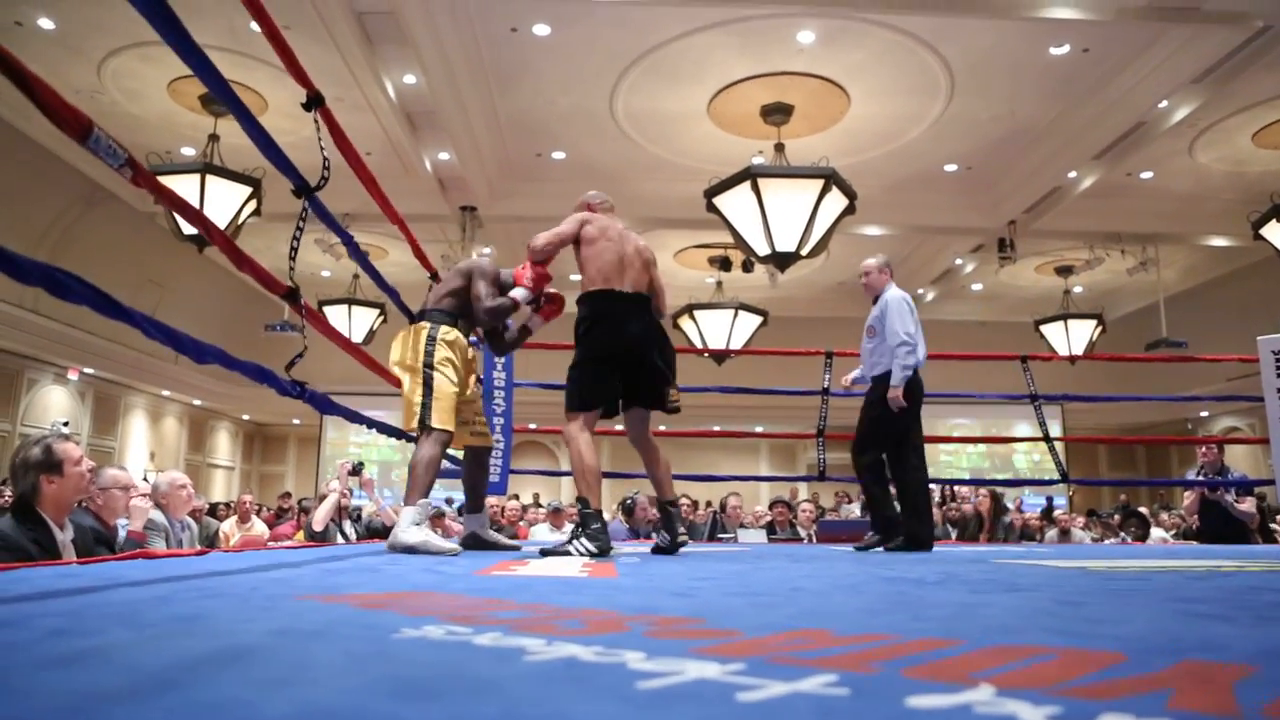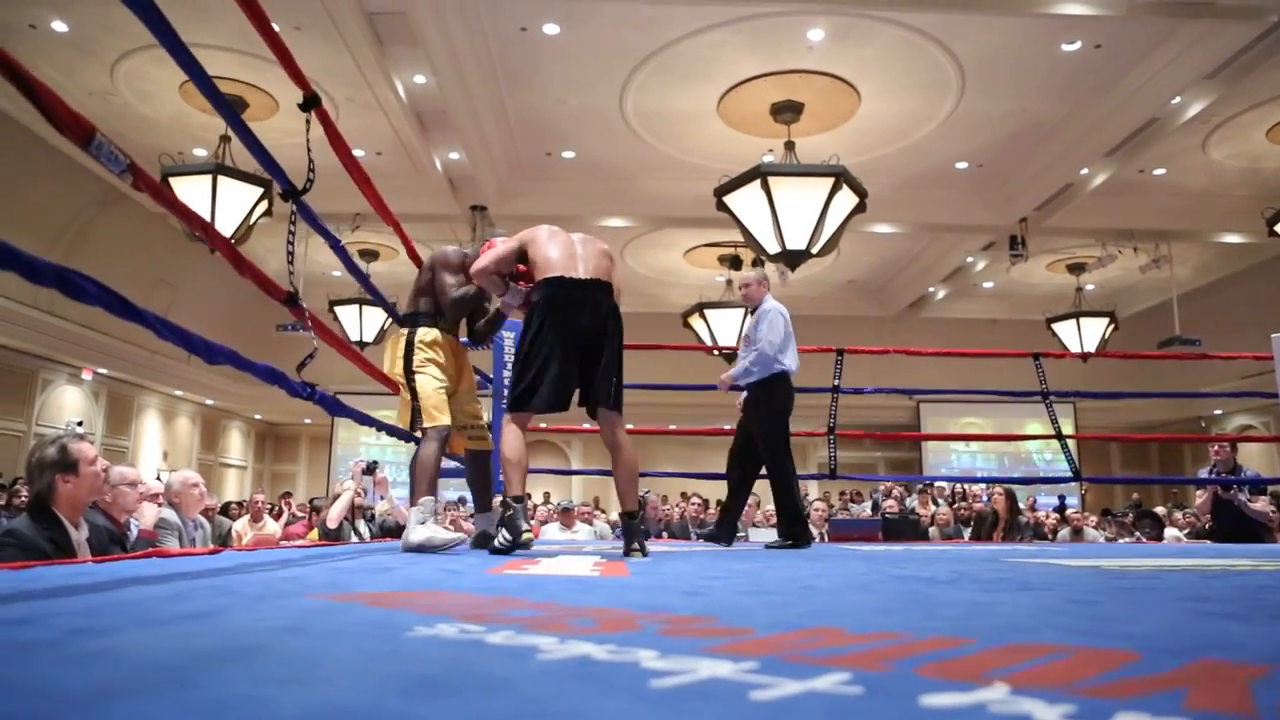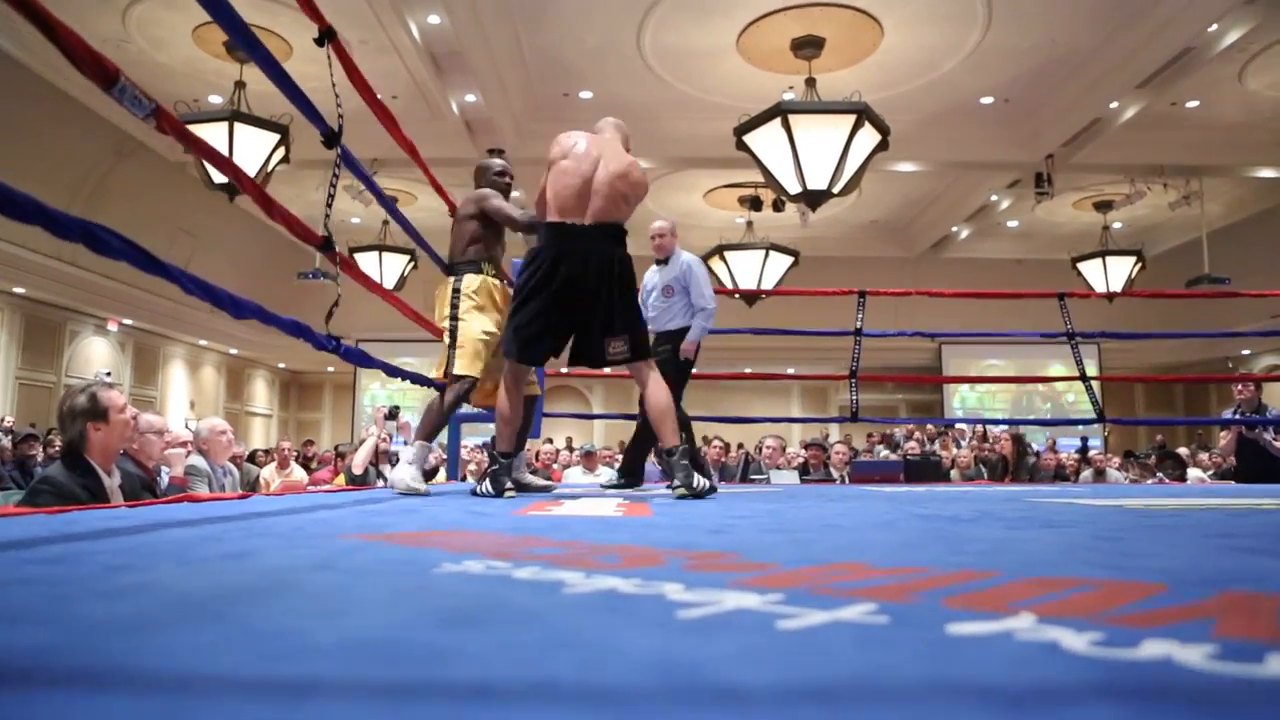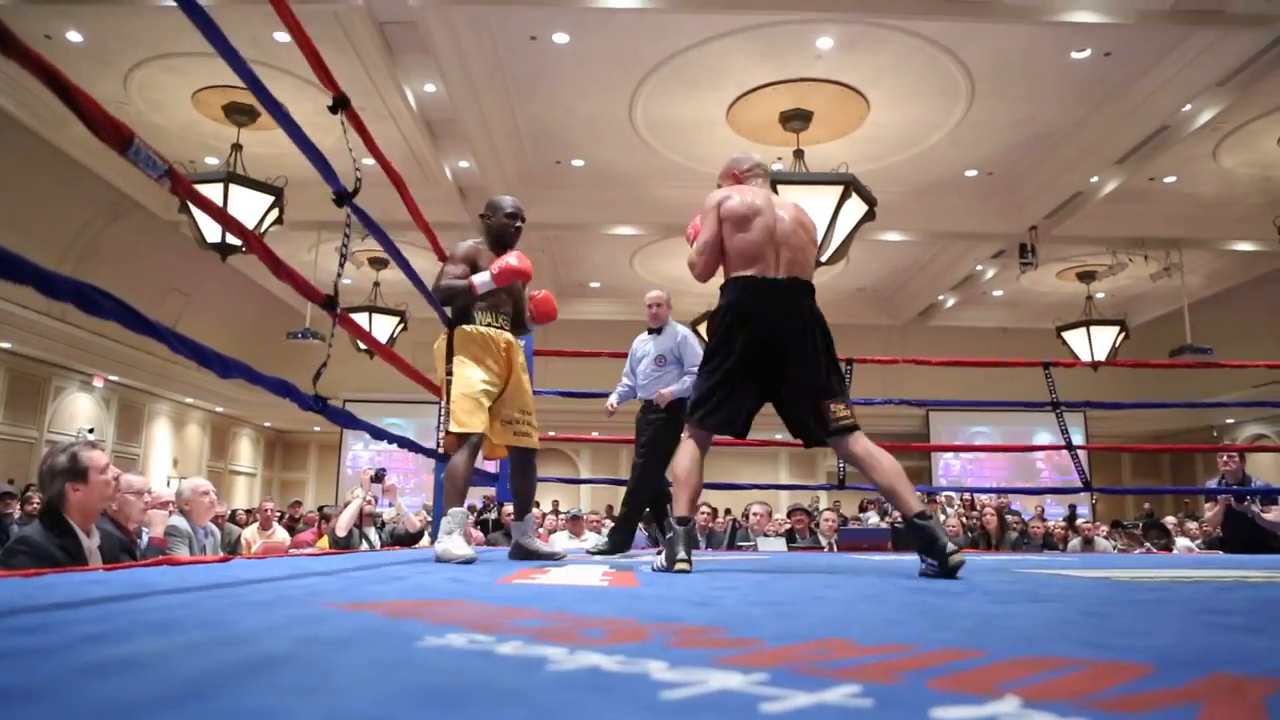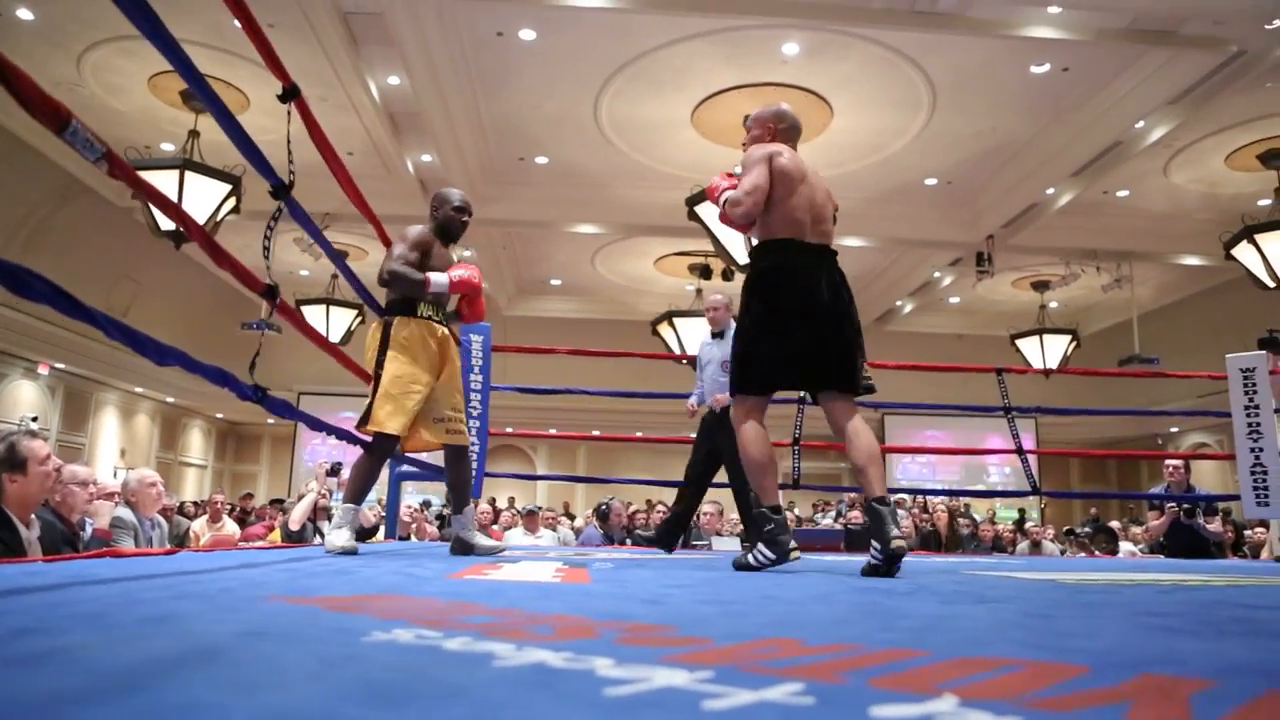
dt=0.7s
person 1, frame 1
left shoulder: (586, 221)
right shoulder: (641, 246)
left elbow: (540, 248)
right elbow: (659, 308)
left hip: (606, 323)
right hip: (644, 327)
left knee: (577, 427)
right knee: (639, 433)
left ankle: (593, 529)
right ankle: (672, 524)
person 1, frame 2
left shoulder: (534, 234)
right shoulder: (600, 248)
left elbow: (480, 269)
left wrist: (512, 296)
left hip: (554, 307)
right hip: (601, 309)
left knee: (515, 419)
right knee: (613, 430)
left ankle: (516, 519)
right ankle: (633, 533)
person 1, frame 3
left shoulder: (567, 142)
right shoulder: (637, 174)
left elbow: (541, 209)
left hip: (554, 253)
right hip: (606, 258)
left knee: (515, 369)
right knee: (645, 370)
left ankle: (501, 473)
right ankle: (679, 469)
person 1, frame 4
left shoulder: (723, 199)
right shoulder: (801, 216)
left elbow: (699, 268)
left wrist: (701, 242)
left hip: (749, 316)
right hip: (801, 319)
left knee: (697, 436)
right knee: (849, 441)
left ankle: (677, 542)
right ankle: (931, 535)
person 1, frame 5
left shoulder: (763, 154)
right shoulder: (818, 183)
left elbow: (744, 214)
left wrist: (723, 193)
left hip: (779, 279)
right hip: (827, 282)
left knee: (747, 410)
right knee: (842, 409)
left ankle: (774, 530)
right ankle: (883, 523)
person 2, frame 1
left shoulder: (492, 286)
right shoulder: (486, 268)
left elbow: (501, 347)
right elbow: (487, 313)
left wrist: (537, 319)
right wrist: (524, 292)
left hip: (450, 345)
right hip: (436, 341)
left knee: (479, 441)
right knee: (437, 433)
left ankle: (476, 529)
right ankle: (409, 527)
person 2, frame 2
left shoulder: (475, 280)
right shoulder: (451, 257)
left elbow: (478, 336)
right elbow: (450, 305)
left wrist: (506, 306)
left hip: (451, 353)
right hip: (421, 344)
left knee: (477, 440)
right knee: (438, 429)
left ankle: (487, 526)
right ankle: (420, 524)
person 2, frame 3
left shoulder: (493, 223)
right shoulder: (483, 197)
right elbow: (524, 222)
left hip: (496, 298)
right hip: (470, 294)
left knee: (526, 390)
right knee: (462, 380)
left ankle: (515, 470)
right ankle: (413, 463)
person 2, frame 4
left shoulder: (516, 267)
right shoulder: (467, 251)
right elbow: (440, 293)
left wrist: (536, 316)
right wrist: (490, 279)
left hip: (508, 351)
right hip: (469, 344)
left knee: (524, 445)
right knee: (469, 437)
left ankle: (524, 537)
right ankle: (450, 534)
person 2, frame 5
left shoulder: (449, 261)
right shoulder: (416, 237)
right elbow: (388, 275)
left wrist: (463, 314)
right wrist: (445, 282)
left hip: (440, 345)
right hip: (405, 336)
left knee: (457, 441)
right knee: (384, 436)
left ankle: (464, 532)
right ankle: (341, 525)
person 3, frame 1
left shoulder: (894, 299)
right shoulder: (882, 305)
left elbow: (905, 343)
left wrist: (896, 384)
right wrist: (856, 375)
left hip: (894, 391)
right hip: (886, 389)
left knee: (866, 454)
right knee: (905, 461)
left ankle: (884, 526)
right ankle: (918, 535)
person 3, frame 2
left shoulder: (771, 311)
right shoulder: (759, 315)
left elbow: (766, 352)
left wrist: (733, 375)
right wrist: (746, 393)
left hip: (771, 393)
right hip: (760, 395)
left knee: (777, 463)
right knee: (741, 462)
left ankle: (796, 533)
right ankle: (724, 528)
person 3, frame 3
left shoulder: (688, 264)
right shoulder: (650, 274)
left elbow: (706, 305)
right elbow: (642, 312)
left wrist: (692, 339)
left hip: (678, 342)
right hip: (661, 342)
left ankle: (631, 472)
right ankle: (695, 470)
person 3, frame 4
left shoulder: (681, 336)
right shoulder: (639, 342)
left elbow: (696, 372)
right elbow: (630, 379)
left wrist: (672, 392)
right wrist: (614, 398)
left hip: (669, 411)
right hip: (647, 410)
left knee: (644, 471)
right knee: (651, 474)
left ankle: (619, 537)
person 3, frame 5
right shoulder: (706, 345)
left wrist: (730, 397)
right wrist: (694, 399)
right hip: (713, 417)
left knee: (740, 479)
right knee: (695, 475)
left ankle: (758, 539)
right ankle: (667, 534)
